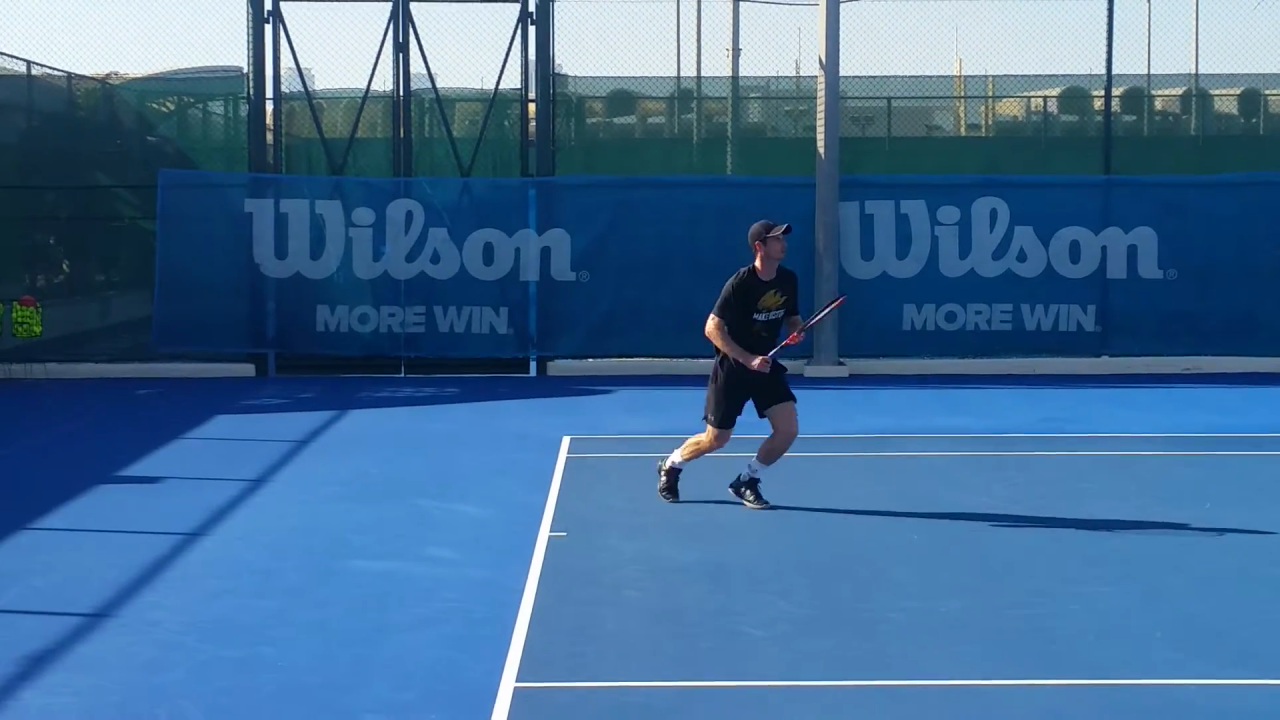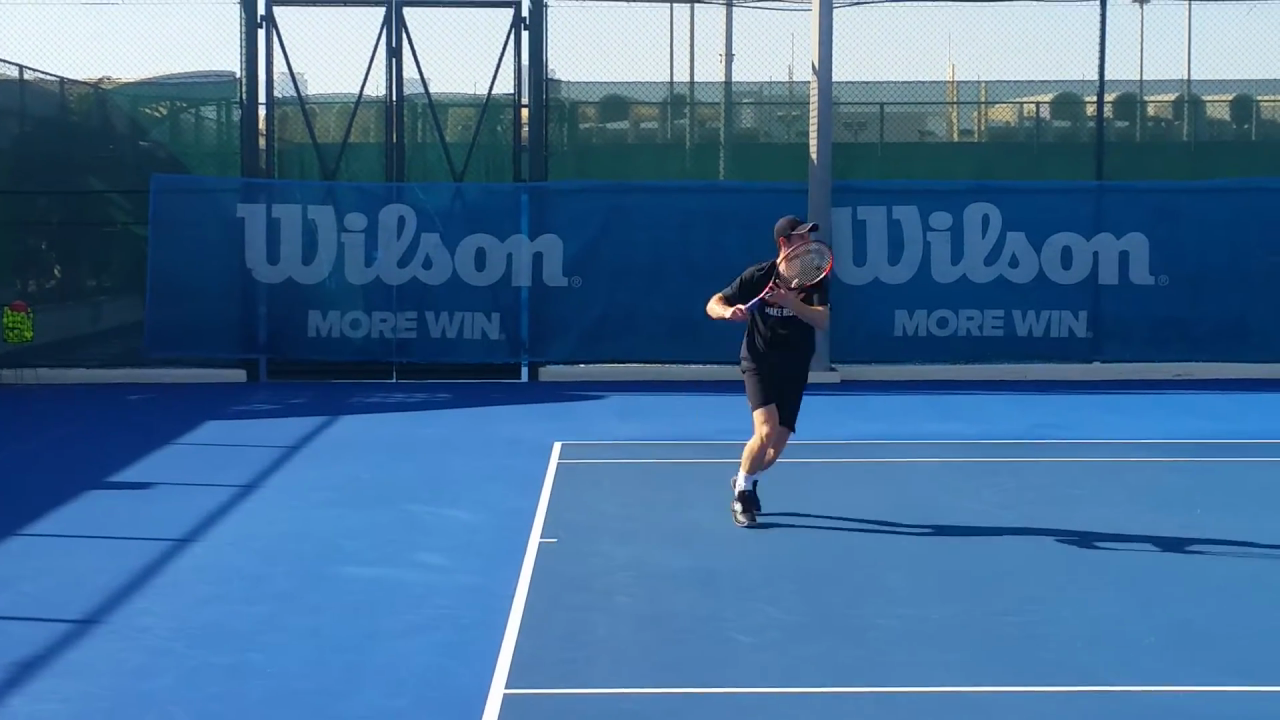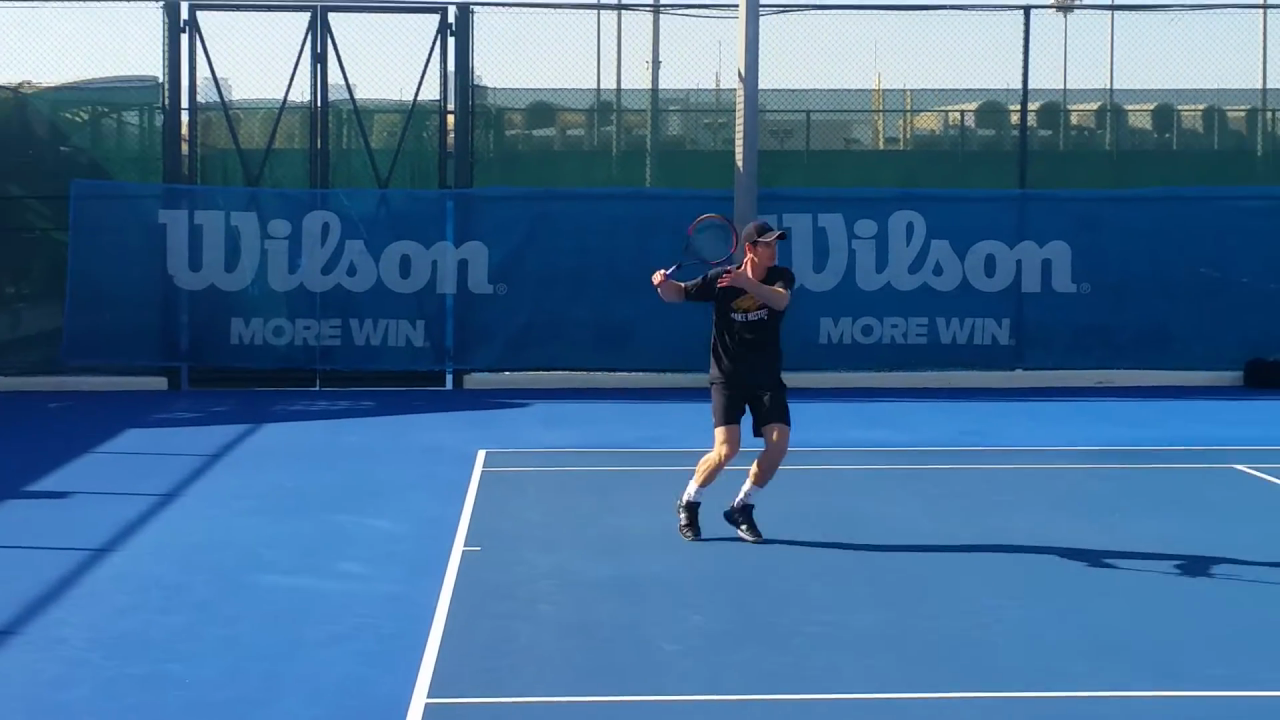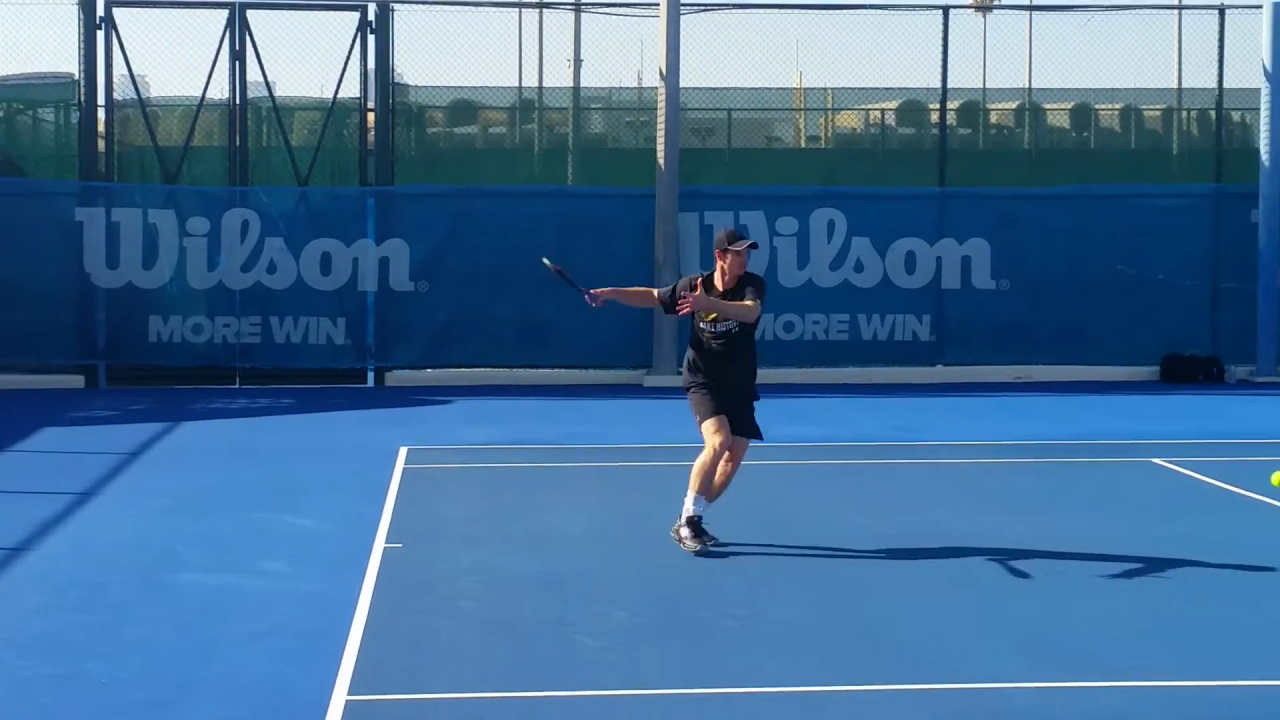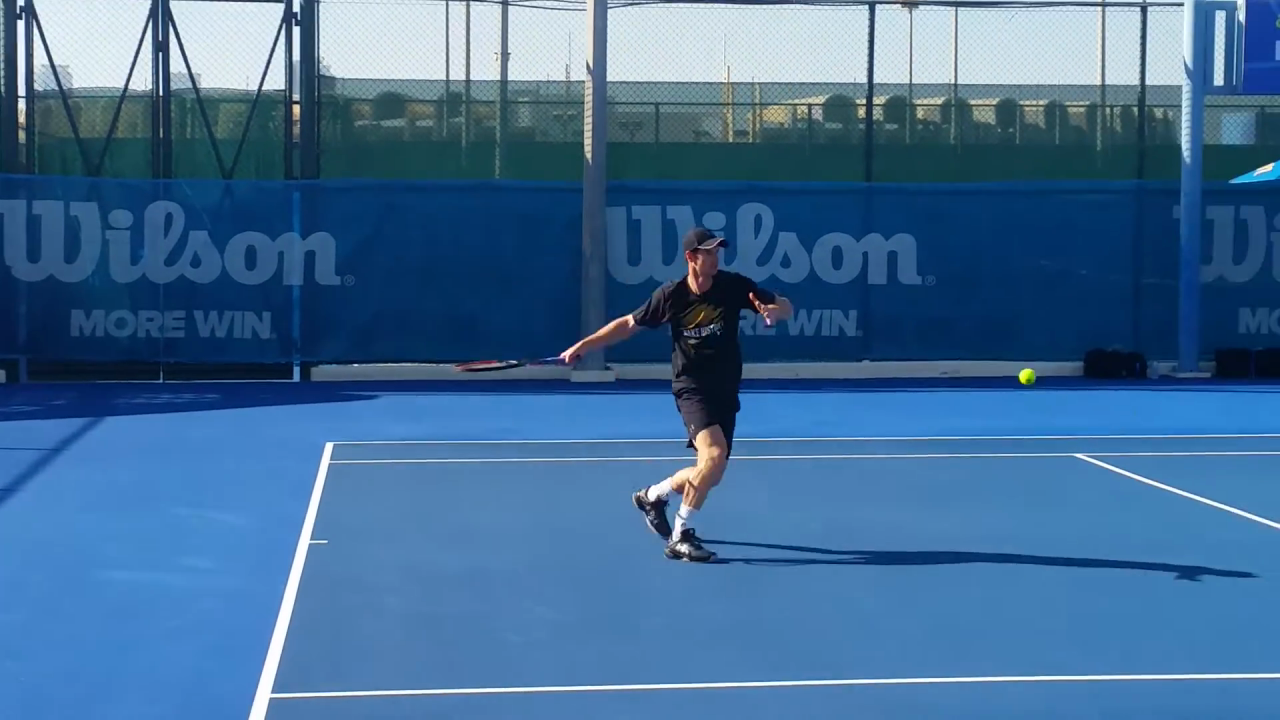
dt=0.2s
person 1, frame 1
left shoulder: (788, 279)
right shoulder: (739, 283)
left elbow: (795, 318)
right elbow: (713, 328)
left wrist: (797, 333)
right wrist: (748, 358)
left hip: (766, 368)
right hip: (732, 369)
left knee: (789, 430)
right knee: (715, 440)
left ankle: (747, 480)
right ankle: (671, 467)
person 1, frame 2
left shoulder: (816, 277)
right shoulder: (757, 276)
left elbow: (823, 321)
right elbow: (713, 305)
left wrist: (796, 305)
right wrist: (729, 311)
left hip: (794, 371)
right hip: (759, 365)
left knee: (776, 445)
right knee: (766, 430)
left ankle: (745, 480)
right ankle: (743, 495)
person 1, frame 3
left shoulder: (782, 276)
right shoulder: (721, 278)
left elbow: (780, 300)
right elbow: (675, 293)
left wrist: (748, 282)
right wrist: (661, 281)
left hip: (768, 377)
right hip: (729, 376)
left knee: (778, 445)
right knee: (726, 450)
left ankle: (741, 507)
right ankle: (689, 503)
person 1, frame 4
left shoulder: (752, 284)
right shoulder: (692, 286)
left elbow: (751, 313)
right elbow: (652, 297)
left wrist: (706, 305)
right wrist: (609, 294)
left hip: (740, 387)
right hip: (703, 383)
left knee: (732, 460)
right knee: (718, 442)
left ankle: (688, 522)
right ankle: (690, 520)
person 1, frame 5
left shoulder: (732, 284)
right shoulder: (668, 297)
left elbow: (784, 306)
right elbow: (628, 324)
left wrist: (775, 310)
right wrist: (582, 346)
left hip: (722, 393)
right hip: (692, 389)
left knee: (709, 471)
right knee: (713, 457)
left ankle: (652, 496)
right ankle: (680, 536)
